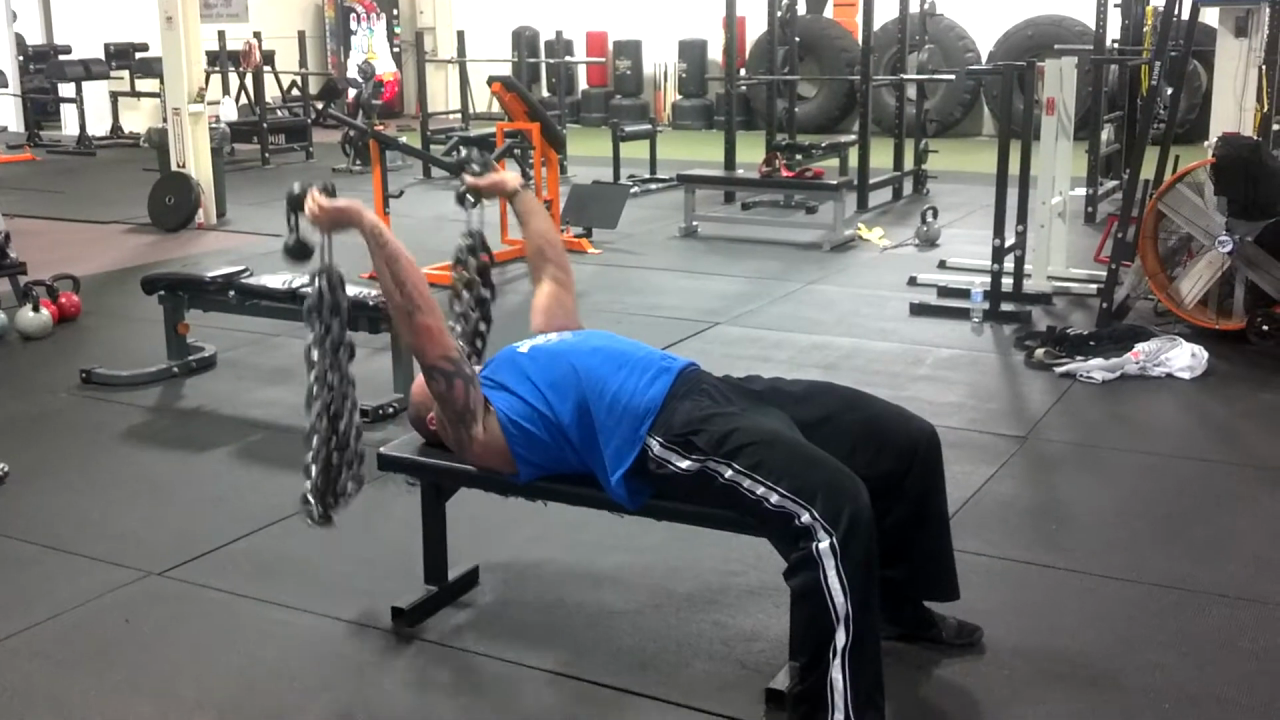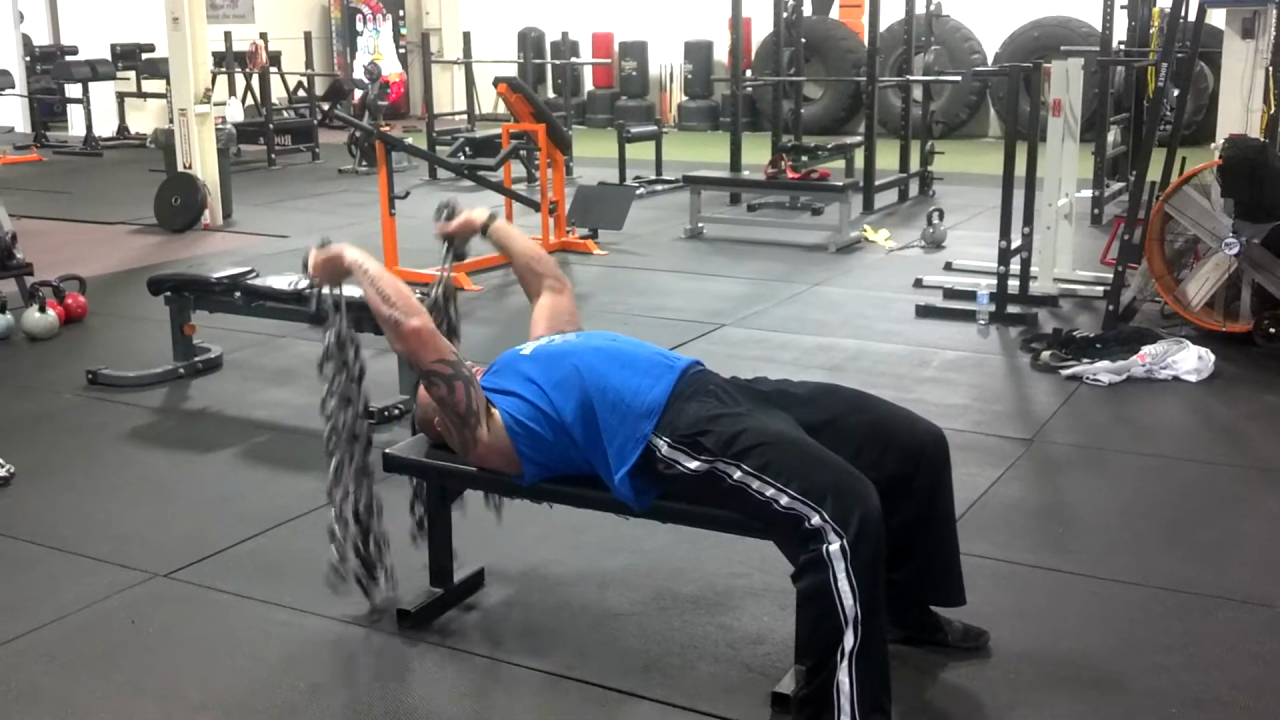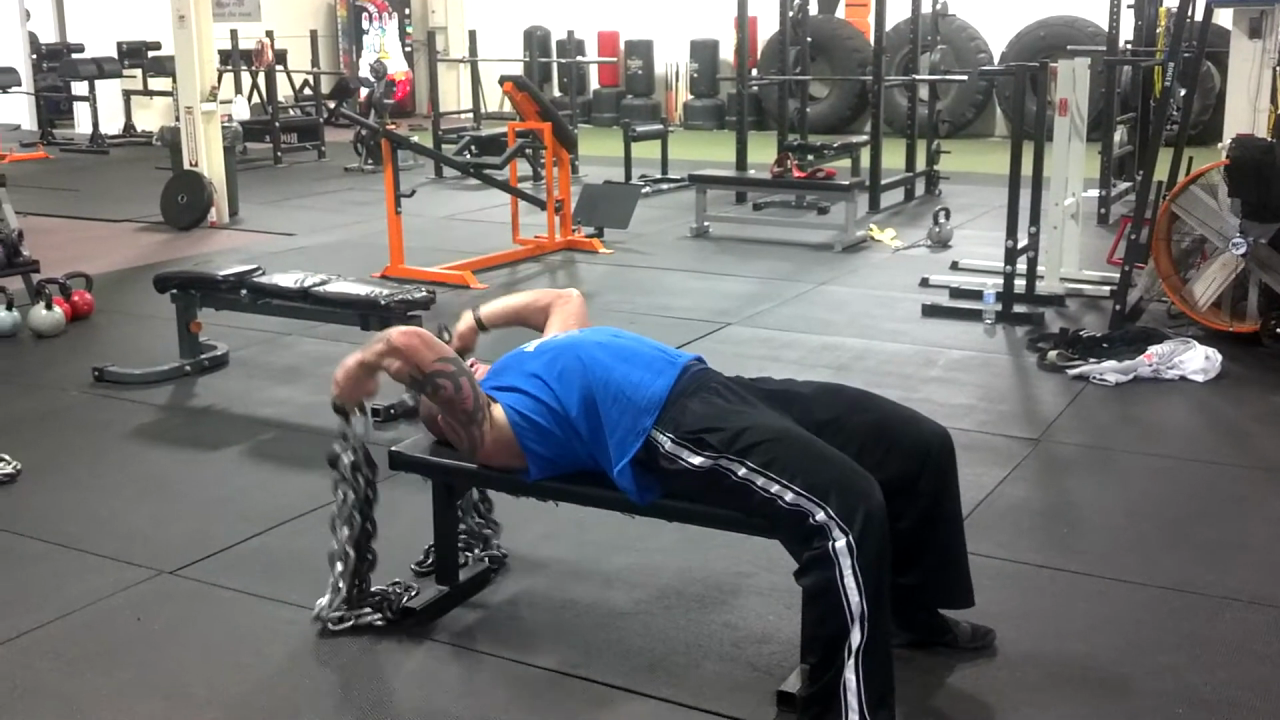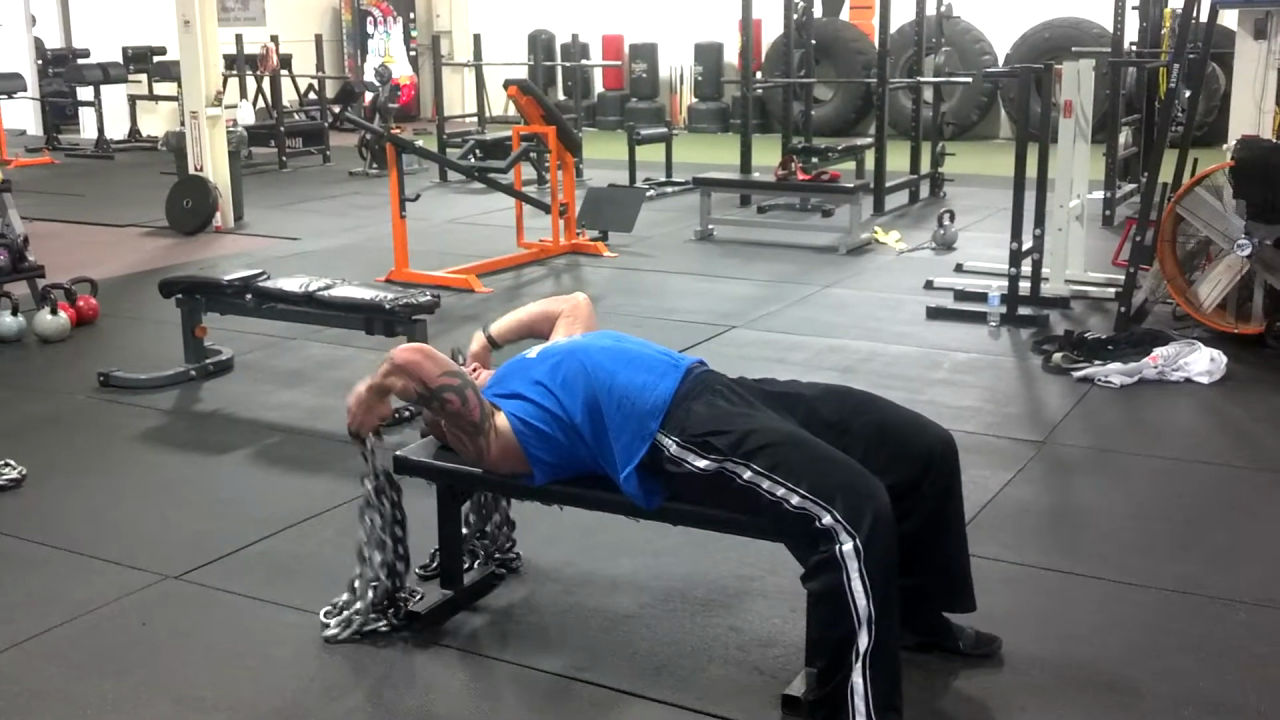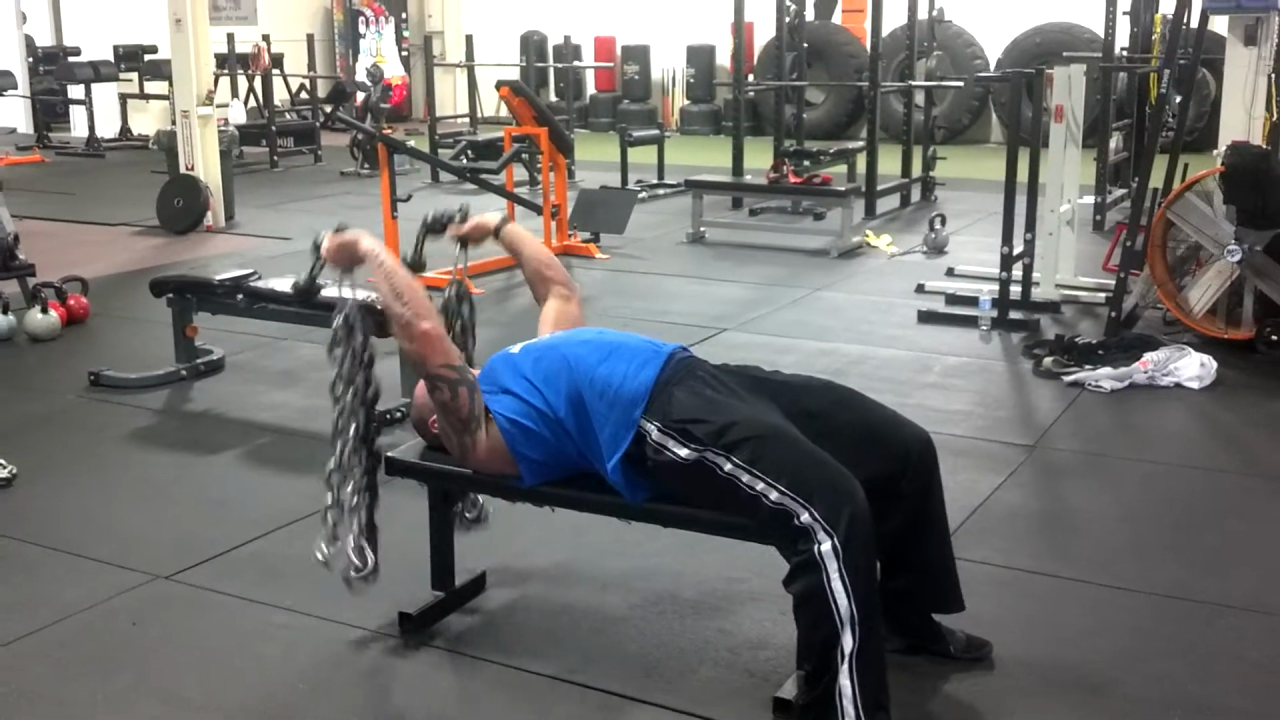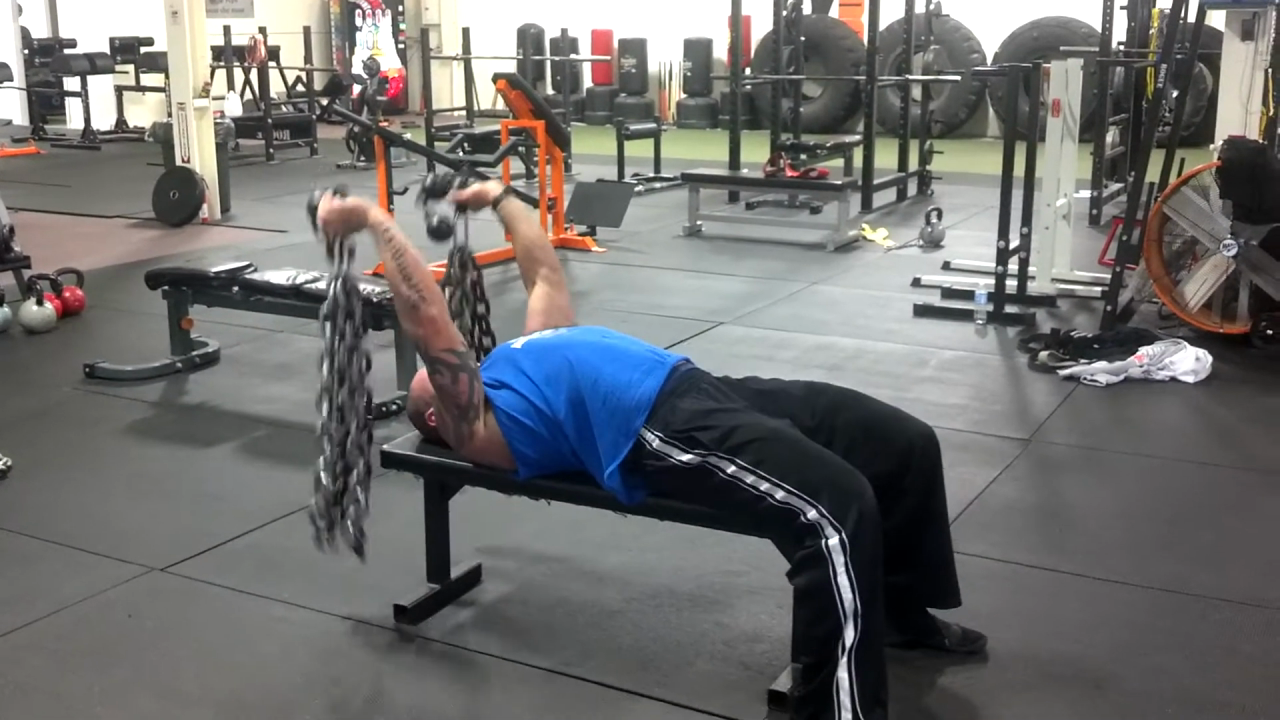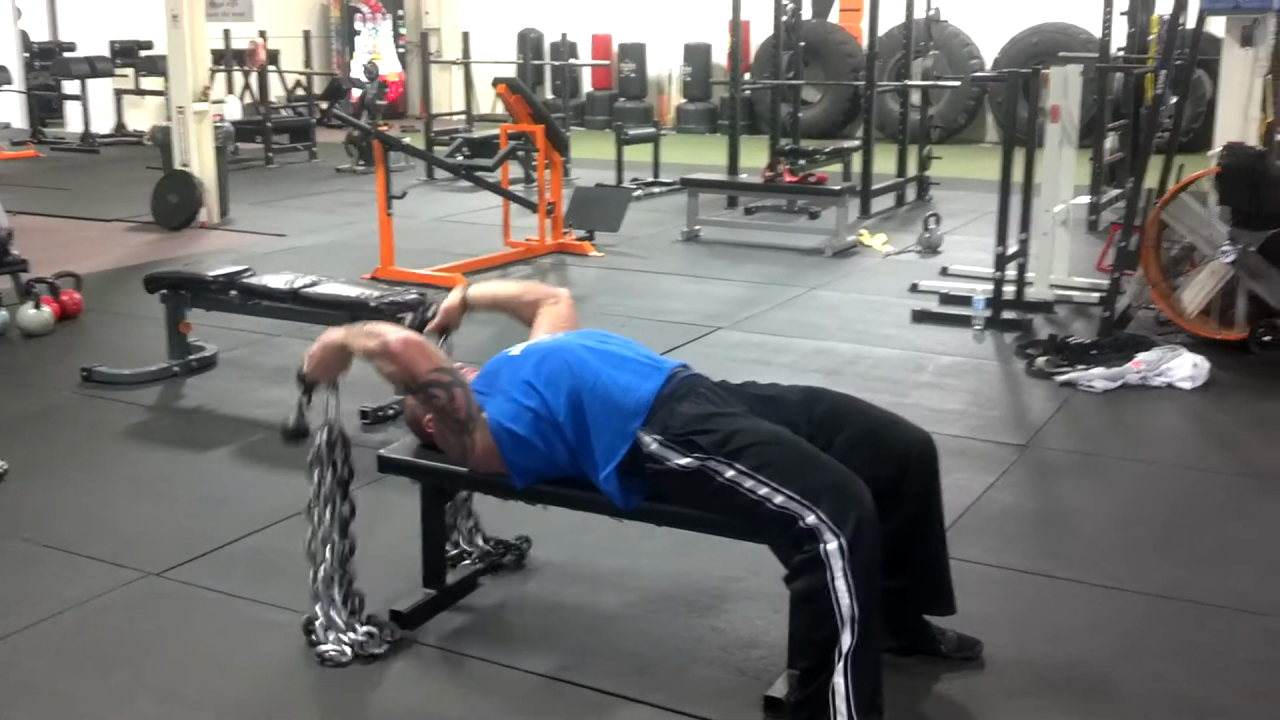
dt=0.4s
person 1, frame 1
left shoulder: (522, 366)
right shoulder: (478, 430)
left elbow: (555, 274)
right elbow: (425, 329)
left wrist: (517, 190)
right wrist: (362, 220)
left hip: (711, 390)
right hip: (668, 433)
left knee: (908, 441)
right knee: (833, 509)
left ankle: (896, 604)
person 1, frame 2
left shoulder: (527, 365)
right shoulder: (483, 430)
left elbow: (551, 285)
right elbow: (415, 330)
left wrist: (487, 222)
right wrist: (352, 258)
left hip: (712, 389)
right hip: (673, 433)
left knee: (915, 446)
right knee: (843, 513)
left ankle: (904, 610)
person 1, frame 3
left shoulder: (532, 371)
right shoulder: (490, 428)
left elbow: (566, 297)
right elbow: (412, 346)
left wrist: (477, 318)
right wrist: (360, 364)
left hip: (715, 387)
right hip: (674, 429)
left knee: (920, 447)
right knee: (847, 510)
left ankle: (909, 610)
person 1, frame 4
left shoulder: (538, 376)
right shoulder: (491, 433)
left elbow: (574, 303)
right elbow: (414, 360)
left wrist: (487, 335)
right wrist: (374, 390)
right hip: (678, 432)
left knee: (925, 450)
right knee: (854, 514)
left ankle: (915, 614)
person 1, frame 5
left shoulder: (526, 370)
right shoulder: (481, 434)
left elbow: (560, 286)
right elbow: (424, 334)
left wrist: (499, 227)
right wrist: (366, 248)
right hip: (666, 422)
left knee: (904, 450)
right knee: (831, 514)
left ankle: (905, 616)
person 1, frame 6
left shoulder: (528, 357)
right shoulder: (478, 426)
left elbow: (545, 274)
right elbow: (428, 319)
left wrist: (502, 196)
right wrist: (369, 215)
left hip: (703, 388)
right hip: (664, 431)
left knee: (906, 446)
right knee: (838, 508)
left ankle: (901, 609)
person 1, frame 7
left shoulder: (518, 373)
right shoulder: (473, 434)
left elbow: (556, 300)
right elbow: (404, 350)
left wrist: (466, 296)
right wrist: (340, 339)
left hip: (698, 394)
right hip: (658, 435)
left knee: (904, 451)
right knee: (836, 515)
left ankle: (899, 617)
